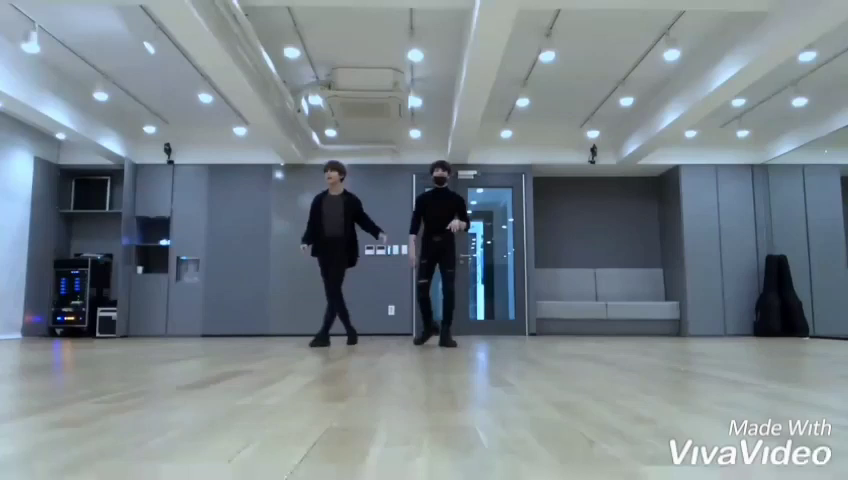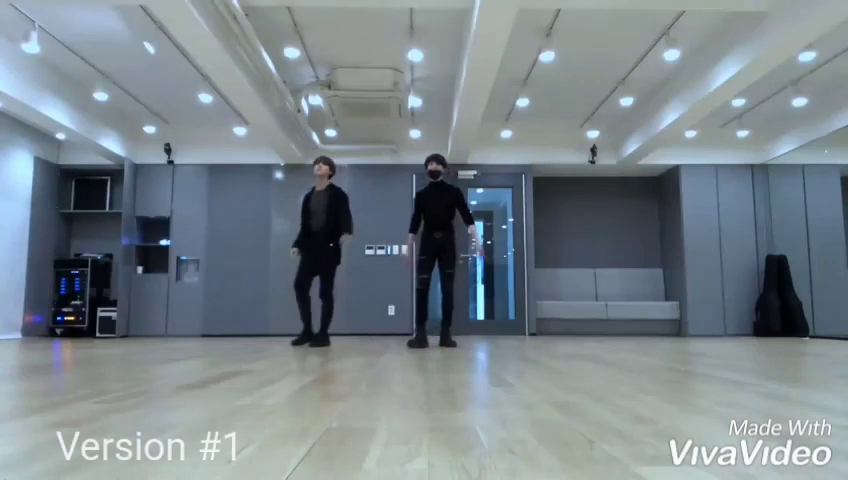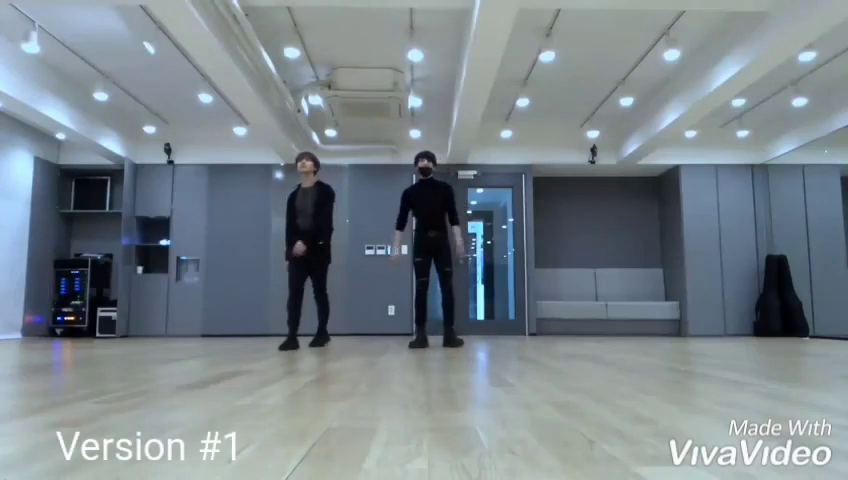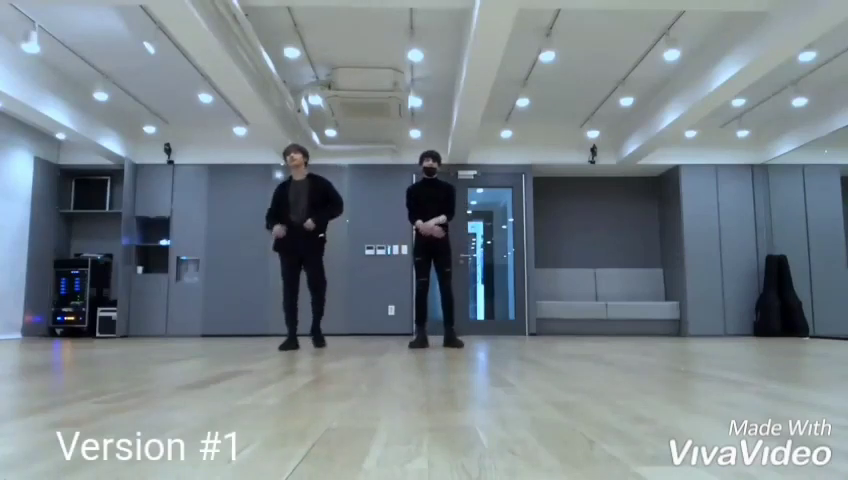
dt=0.4s
person 1, frame 1
left shoulder: (351, 200)
right shoulder: (319, 200)
left elbow: (364, 221)
right elbow: (312, 225)
left wrist: (379, 233)
right wrist: (306, 241)
left hip: (343, 250)
right hip: (324, 250)
left knee: (333, 292)
right knee: (333, 292)
left ankle: (324, 333)
right ankle: (349, 329)
person 1, frame 2
left shoulder: (337, 194)
right shoulder: (309, 196)
left elbow: (344, 218)
right elbow: (304, 224)
left wrist: (346, 233)
right wrist: (297, 244)
left hip: (330, 246)
right hip: (311, 246)
left knee: (325, 291)
right knee: (300, 285)
left ankle: (323, 334)
right ankle: (307, 331)
person 1, frame 3
left shoulder: (325, 191)
right shoulder: (293, 196)
left elbow: (323, 219)
right elbow: (290, 225)
left wrist: (305, 241)
right wrist: (289, 249)
left hip: (318, 247)
right hip: (297, 249)
left knee: (320, 291)
right knee: (295, 291)
left ankle: (322, 333)
right ankle: (292, 337)
person 1, frame 4
left shoulder: (319, 183)
right shoulder: (282, 188)
left elbow: (337, 206)
right elbow: (272, 213)
left wrist: (317, 219)
right wrist: (274, 225)
left hip: (311, 241)
right hip: (288, 243)
left knee: (317, 286)
right knee: (289, 290)
left ankle: (316, 328)
right ankle: (292, 336)
person 2, frame 1
left shoulder: (456, 199)
right shoulder: (423, 198)
left elbow: (466, 223)
right elbow: (415, 225)
left wrist: (459, 223)
right wrist: (412, 249)
left hip: (447, 247)
right hip: (428, 247)
left knee: (448, 289)
right knee: (422, 289)
left ankle: (445, 333)
right ankle: (429, 326)
person 2, frame 2
left shoulder: (454, 192)
right shoulder: (421, 195)
left elbow: (467, 216)
right elbow: (416, 222)
left wrist: (476, 240)
right wrist: (409, 249)
left hip: (447, 242)
right hip: (427, 242)
left knee: (447, 288)
right knee: (422, 287)
left ankle: (445, 333)
right ankle: (420, 333)
person 2, frame 3
left shoulder: (445, 188)
right shoulder: (410, 192)
left elbow: (453, 216)
right elbow: (401, 221)
left wrist: (459, 241)
right wrist: (396, 246)
left hip: (442, 239)
right hip: (421, 240)
left knee: (447, 287)
right knee: (421, 287)
left ankle: (449, 333)
right ankle: (420, 334)
person 2, frame 4
left shoulder: (447, 188)
right shoulder: (413, 190)
left elbow: (449, 214)
right elbow: (412, 217)
left wrist: (434, 222)
right wrist: (425, 227)
left hip: (442, 241)
right hip: (421, 241)
left knee: (446, 287)
right knee: (421, 287)
left ankle: (450, 333)
right ankle: (420, 334)
